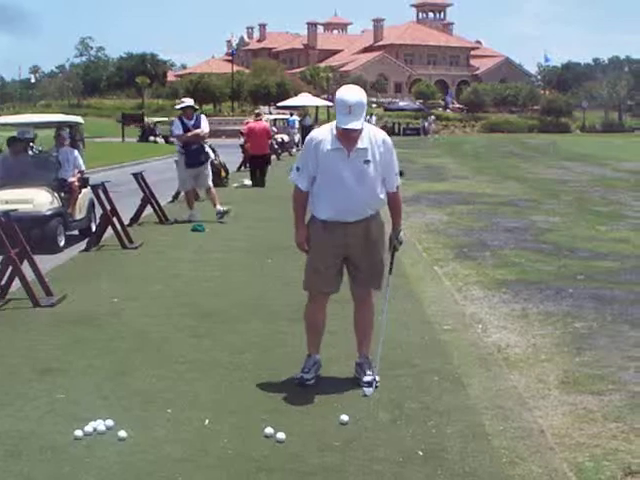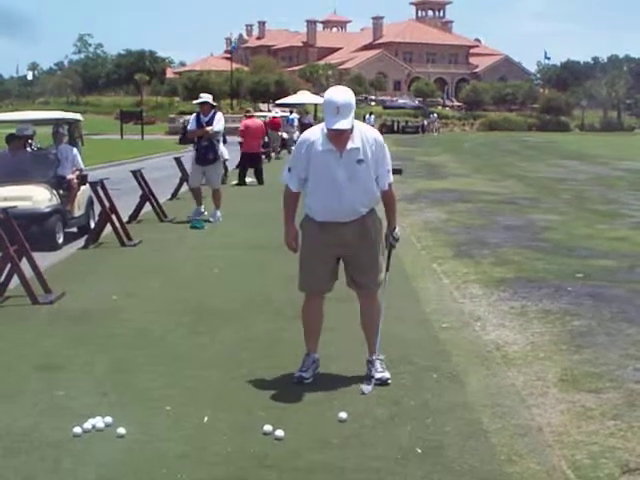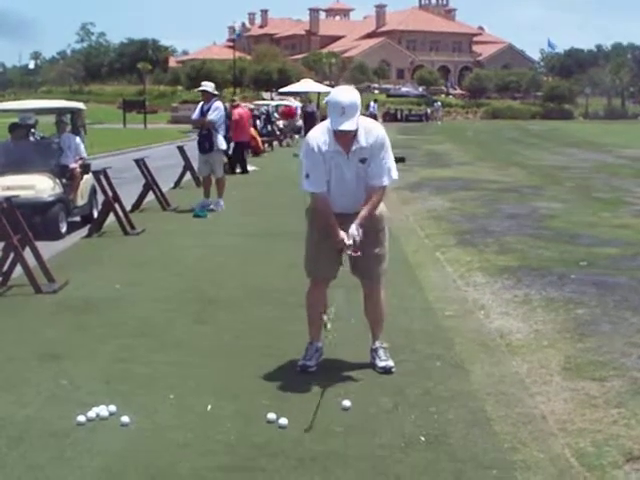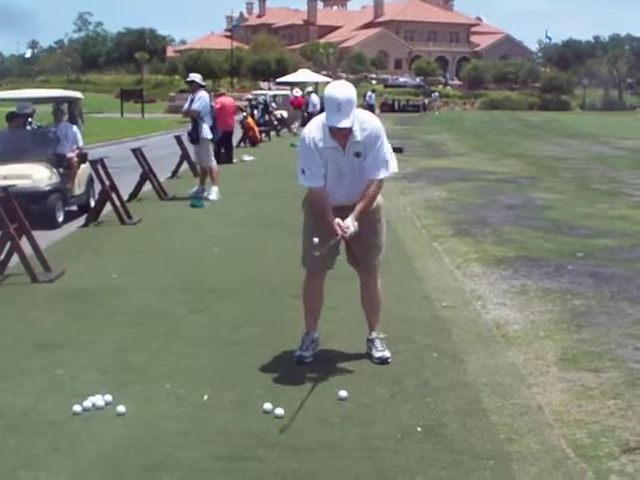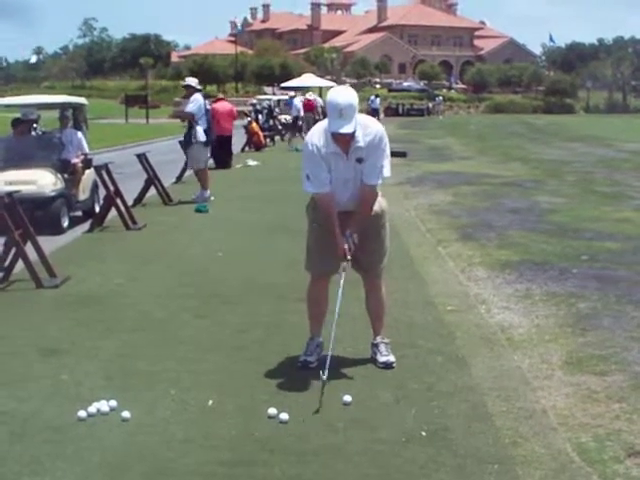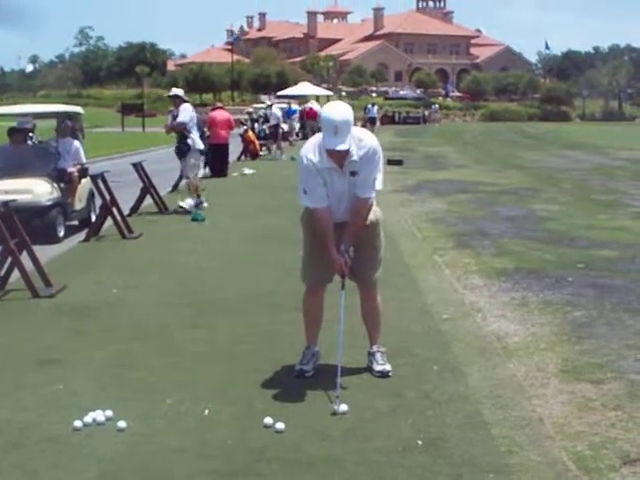
dt=0.7s
person 1, frame 1
left shoulder: (381, 141)
right shoulder: (316, 140)
left elbow: (392, 190)
right elbow: (301, 187)
left wrist: (397, 228)
right wrist: (300, 227)
left hip: (366, 229)
right hip: (324, 229)
left knee: (364, 297)
right knee: (317, 296)
left ankle: (363, 360)
right ankle: (312, 358)
person 1, frame 2
left shoulder: (372, 140)
right shoulder: (308, 141)
left elbow: (386, 187)
right elbow: (292, 187)
left wrist: (392, 225)
right wrist: (289, 226)
left hip: (363, 226)
right hip: (319, 228)
left knee: (369, 294)
right knee: (313, 294)
left ankle: (374, 357)
right ankle: (311, 356)
person 1, frame 3
left shoulder: (376, 135)
right shoulder: (315, 141)
left elbow: (378, 188)
right elbow: (318, 194)
left wrist: (358, 224)
right wrist: (336, 231)
left hip: (367, 216)
right hip: (326, 217)
left knee: (372, 282)
right knee: (319, 281)
left ankle: (377, 345)
right ankle: (314, 345)
person 1, frame 4
left shoulder: (371, 127)
right shoulder: (311, 135)
left elbow: (376, 179)
right elbow: (315, 187)
left wrist: (355, 216)
right wrist: (332, 221)
left hip: (364, 205)
right hip: (323, 207)
left knee: (369, 272)
right knee: (314, 272)
left ankle: (374, 336)
right ankle: (310, 335)
person 1, frame 5
left shoulder: (375, 133)
right shoulder: (314, 141)
left elbow: (370, 188)
right elbow: (323, 194)
left wrist: (353, 230)
right wrist: (337, 235)
left hip: (367, 210)
right hip: (327, 211)
left knee: (373, 277)
right knee: (319, 276)
left ankle: (379, 341)
right ankle: (315, 340)
person 1, frame 6
left shoulder: (369, 145)
right shoulder: (309, 155)
left elbow: (363, 200)
right elbow: (320, 209)
left wrist: (348, 244)
right wrist: (332, 252)
left hip: (362, 219)
right hip: (321, 220)
left knee: (369, 285)
right knee: (314, 286)
left ankle: (375, 349)
right ankle: (311, 350)
person 2, frame 1
left shoulder: (201, 118)
right shoulder: (178, 121)
left elbow: (204, 136)
right elbow: (180, 138)
left wrist: (188, 136)
right wrist: (196, 132)
left hip: (202, 156)
right hip: (185, 158)
left knee: (208, 185)
right knee: (188, 188)
left ankle: (218, 208)
right ankle: (192, 212)
person 2, frame 2
left shoulder: (218, 116)
right shoulder: (195, 117)
left elbow: (214, 133)
right elbow: (190, 134)
left wrist: (199, 132)
right wrist: (206, 130)
left hip: (213, 155)
right hip: (198, 155)
left knee: (215, 186)
right knee: (193, 184)
left ankle: (217, 212)
right ankle: (200, 208)
person 2, frame 3
left shoulder: (217, 105)
right shoulder: (201, 105)
left elbow: (209, 124)
right elbow: (194, 122)
left wrist: (200, 121)
right wrist: (204, 120)
left hip: (215, 144)
right hip: (203, 144)
left knee: (218, 174)
right knee: (204, 174)
left ankle: (219, 201)
right ankle: (206, 201)
person 2, frame 4
left shoulder: (202, 95)
right shoulder: (192, 96)
left elbow: (193, 113)
right elbow: (185, 113)
left wrist: (188, 111)
right wrist: (189, 111)
left hip: (205, 133)
right hip: (197, 133)
left knee: (210, 161)
right knee: (201, 163)
left ankle: (214, 189)
right ankle: (201, 187)
person 2, frame 5
left shoulder: (196, 98)
right shoulder: (193, 99)
left elbow: (187, 115)
right elbow: (184, 116)
left wrist: (179, 114)
right wrist: (181, 114)
left hip: (199, 137)
right hip: (196, 136)
left knee: (200, 165)
right knee: (198, 166)
left ankle: (205, 193)
right ankle: (204, 192)
person 2, frame 6
left shoulder: (186, 107)
right shoulder: (174, 113)
left elbow: (180, 125)
right elbow: (169, 130)
left wrist: (171, 126)
right wrist: (172, 127)
left hip: (192, 145)
right hip: (184, 146)
left knee: (190, 173)
right knee: (191, 174)
left ankle: (191, 200)
right ankle: (198, 200)
